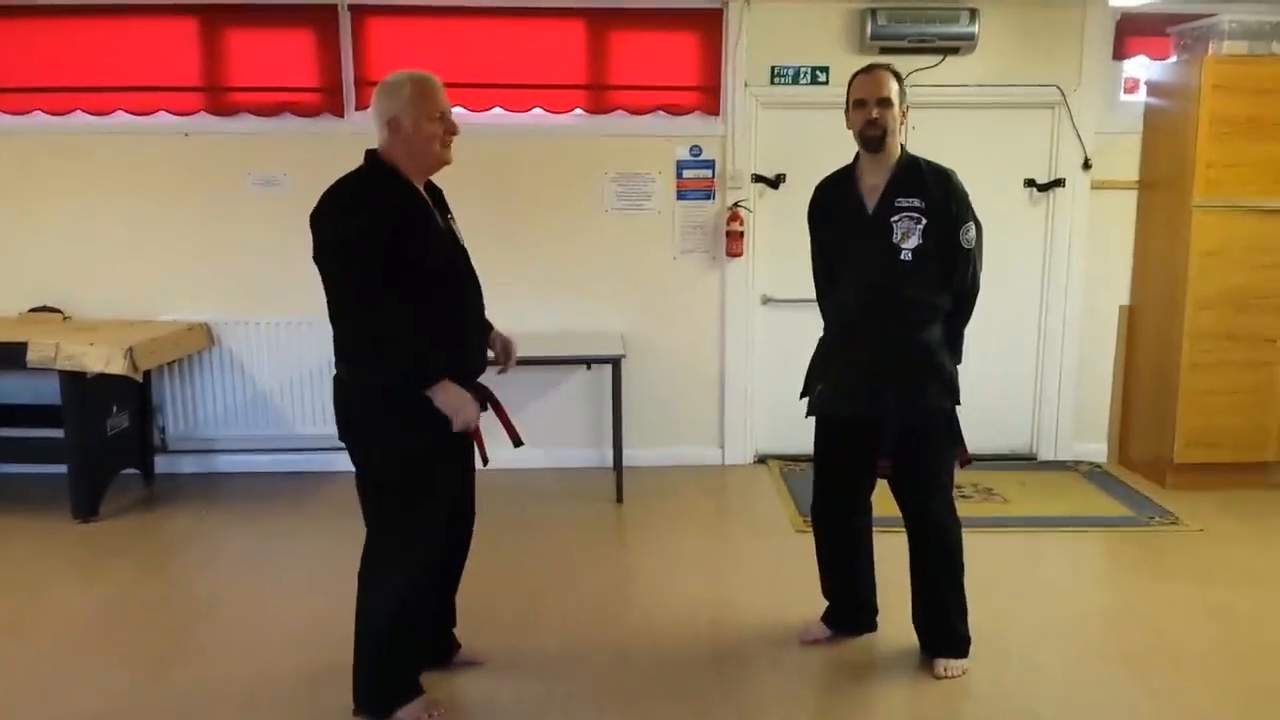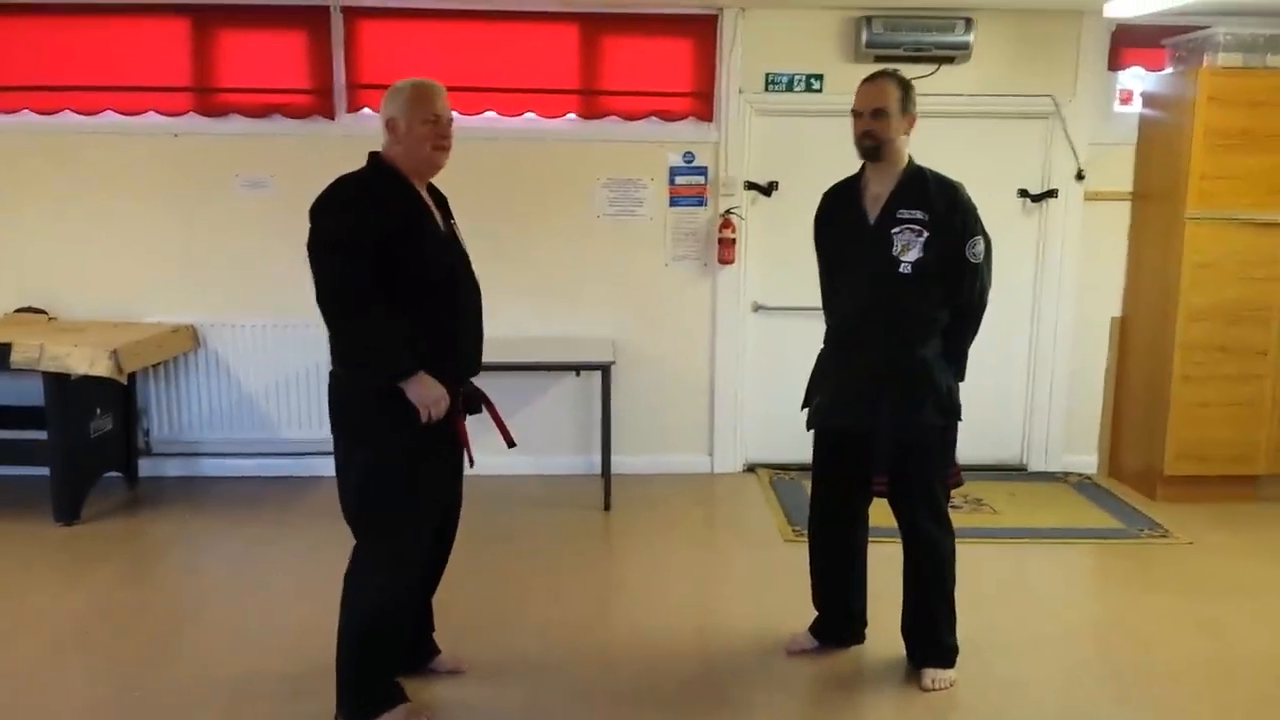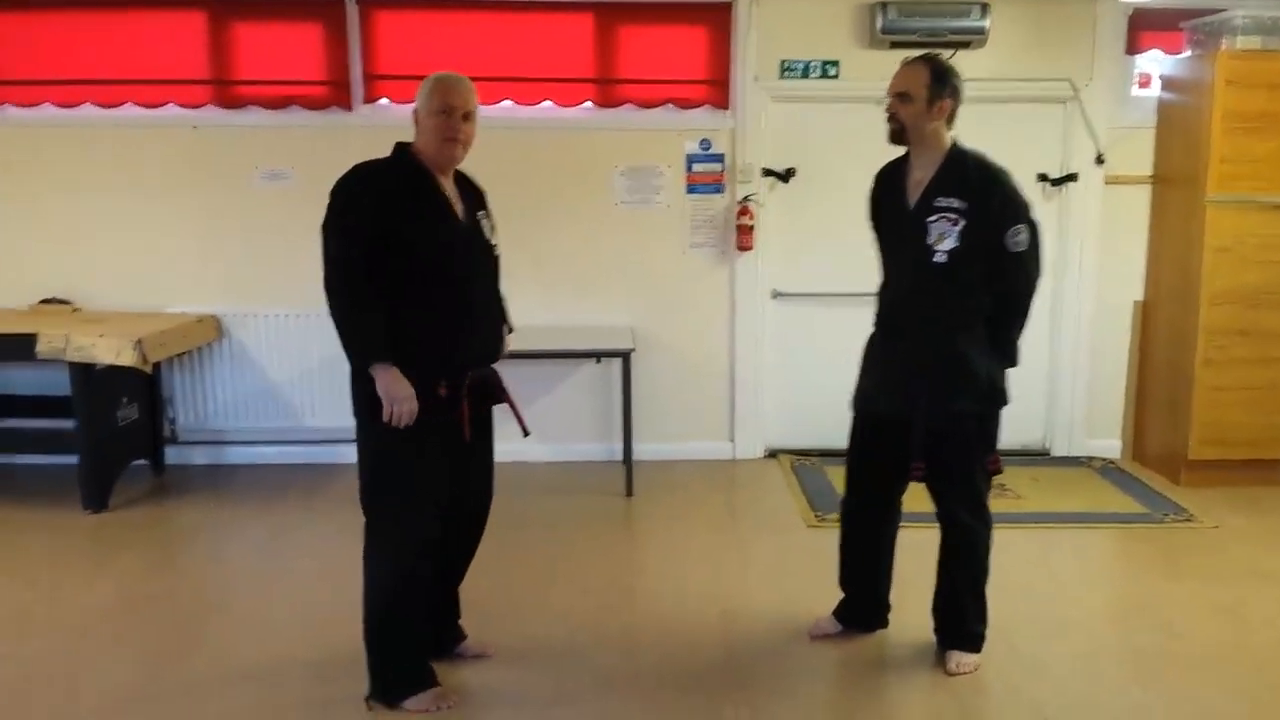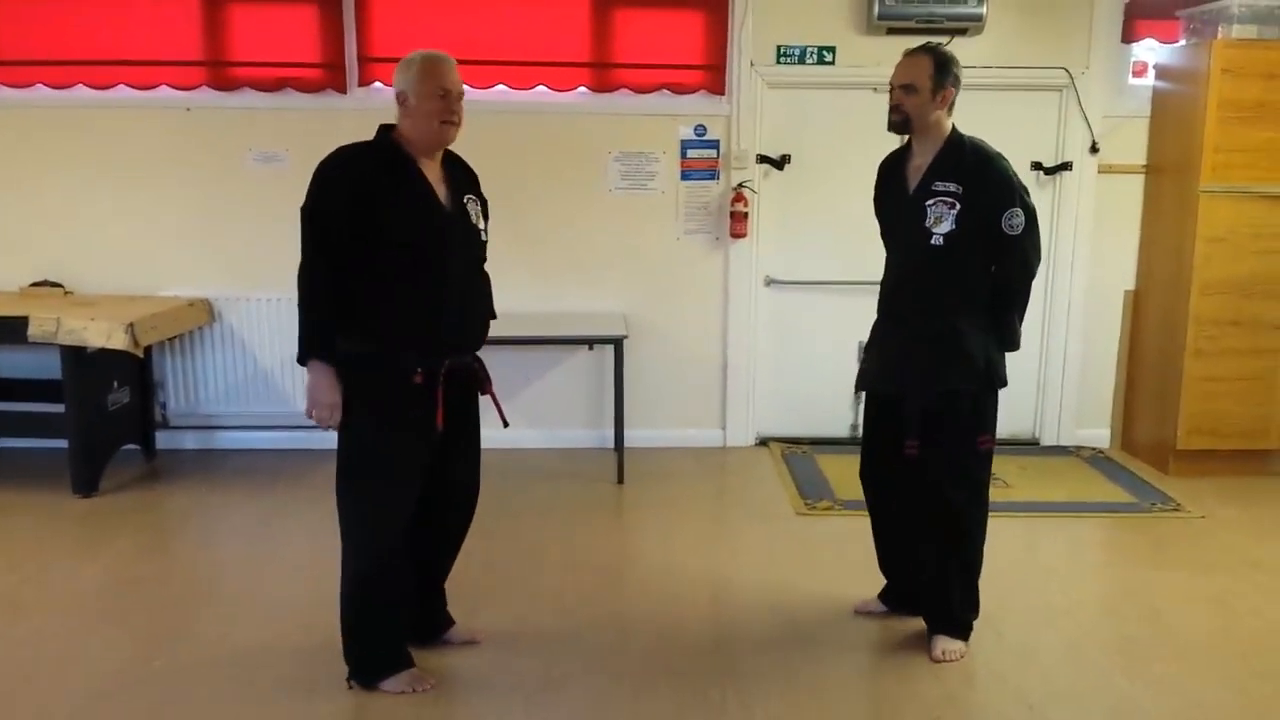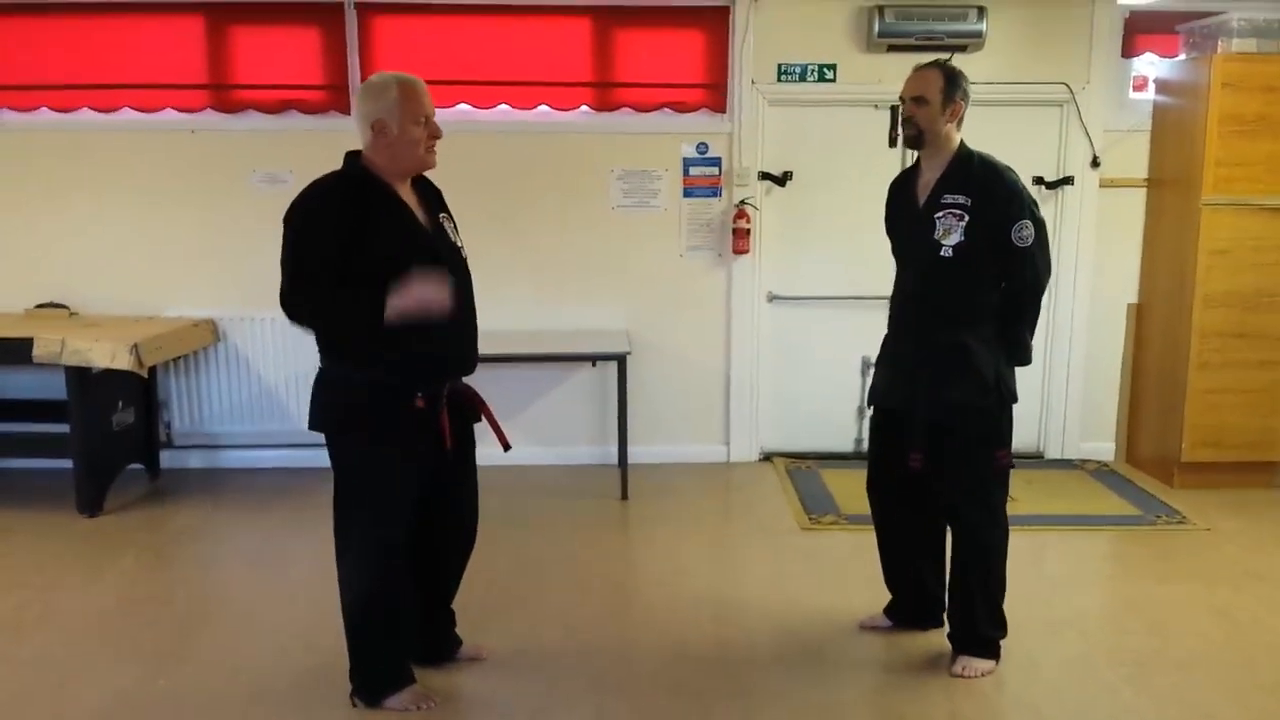
dt=0.7s
person 1, frame 1
left shoulder: (425, 194)
right shoulder: (354, 204)
right elbow: (368, 313)
left wrist: (481, 332)
right wrist: (437, 382)
left hip: (441, 397)
right hip: (391, 404)
left knee: (449, 526)
right knee: (403, 539)
left ankle: (431, 639)
person 1, frame 2
left shoulder: (430, 199)
right shoulder: (353, 201)
right elbow: (347, 305)
left wrist: (456, 364)
right wrist: (408, 376)
left hip: (435, 397)
right hip: (382, 403)
left knee: (431, 531)
right knee: (390, 540)
left ankle: (410, 645)
person 1, frame 3
left shoulder: (469, 195)
right shoulder: (370, 188)
right elbow: (349, 285)
left wrist: (497, 327)
right wrist: (381, 367)
left hip: (466, 387)
right hip: (403, 388)
left knee: (462, 514)
right knee: (403, 527)
left ankle: (436, 629)
right ankle: (397, 674)
person 1, frame 4
left shoulder: (462, 177)
right shoulder: (351, 172)
right elbow: (320, 274)
left wrist: (480, 318)
right wrist: (320, 365)
left hip: (452, 376)
right hip: (381, 378)
left knee: (448, 503)
right knee: (379, 516)
left ankle: (423, 616)
right ankle: (375, 656)
person 1, frame 5
left shoulder: (425, 195)
right shoulder: (329, 203)
right elbow: (302, 297)
left wrist: (454, 377)
right wrist: (389, 303)
left hip: (440, 400)
right hip: (373, 406)
left knee: (450, 525)
right knee: (376, 539)
left ankle: (432, 636)
right ankle: (379, 675)
person 2, frame 1
left shoulder: (940, 188)
right shoulder: (829, 195)
left elbow: (963, 282)
left wrist: (931, 350)
right wrist: (849, 340)
left hip: (920, 375)
right hip: (845, 370)
left knee: (930, 509)
right knee: (836, 501)
left ankle: (945, 637)
right ankle: (848, 611)
person 2, frame 2
left shoulder: (946, 200)
right shoulder: (835, 203)
left elbow: (970, 296)
left wrist: (934, 366)
right wrist: (852, 355)
left hip: (919, 391)
right hip: (844, 382)
left knee: (924, 522)
right knee: (833, 513)
left ankle: (932, 648)
right ankle: (838, 623)
person 2, frame 3
left shoulder: (986, 184)
right shoulder: (887, 181)
left elbow: (1020, 277)
left wrist: (986, 353)
right wrist: (900, 339)
left hip: (962, 376)
right hip: (890, 363)
left knee: (961, 509)
right knee: (866, 494)
left ankle: (961, 632)
right ankle: (861, 608)
person 2, frame 4
left shoulder: (984, 170)
right shoulder: (891, 170)
left elbow: (1020, 260)
left wrist: (990, 337)
right wrist: (902, 323)
left hip: (960, 358)
right hip: (895, 349)
left knee: (955, 490)
right knee: (886, 477)
left ankle: (951, 617)
right ankle: (906, 590)
person 2, frame 5
left shoulder: (994, 184)
right shoulder: (902, 187)
left elbow: (1030, 274)
left wrist: (1000, 351)
right wrist: (909, 342)
left hip: (971, 375)
right hip: (905, 365)
left knee: (973, 507)
right knee: (894, 492)
left ankle: (978, 637)
right ankle: (915, 605)
